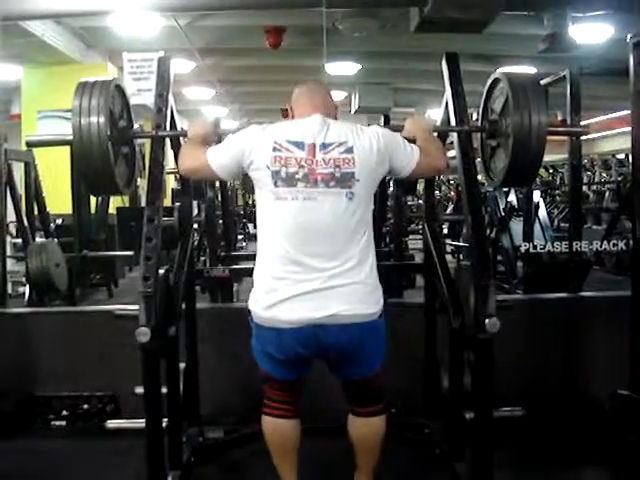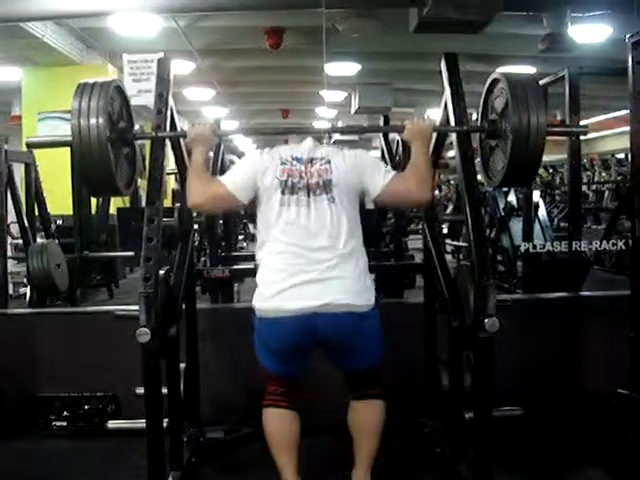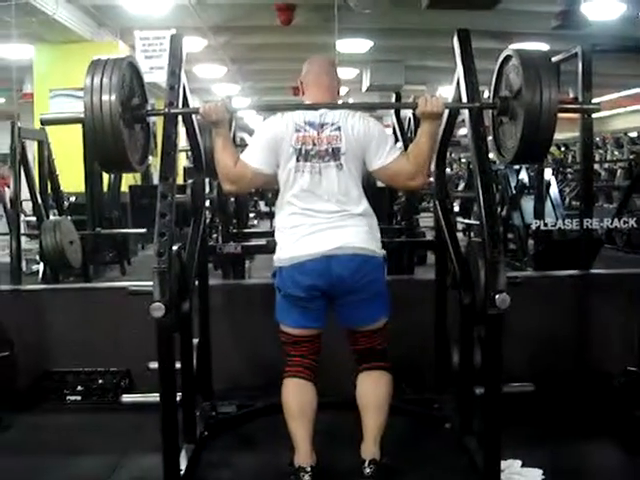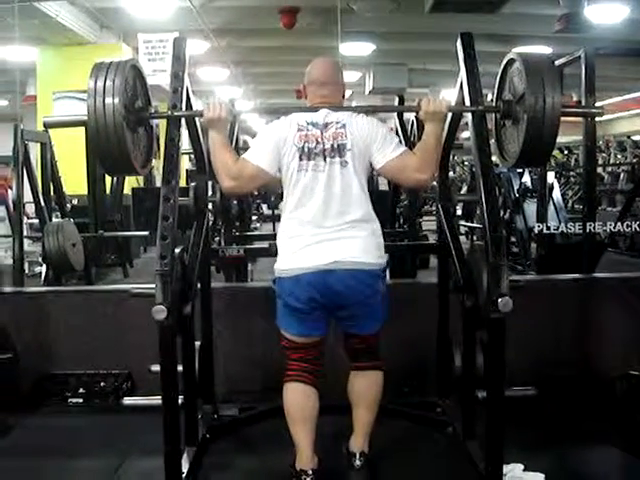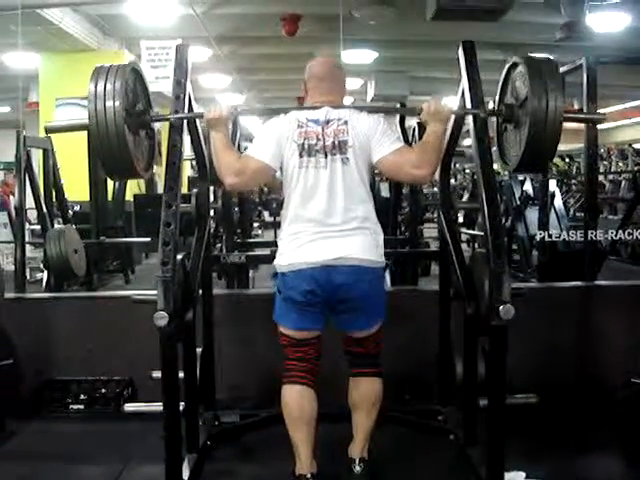
dt=1s
person 1, frame 1
left shoulder: (257, 140)
right shoulder: (372, 140)
left elbow: (189, 165)
right elbow: (436, 163)
left wrist: (197, 135)
right wrist: (422, 131)
left hip: (278, 313)
right hip: (355, 313)
left knee: (279, 399)
right knee: (366, 399)
person 1, frame 2
left shoulder: (262, 161)
right shoulder: (353, 160)
left elbow: (200, 199)
right elbow: (419, 192)
left wrist: (200, 149)
right wrist: (419, 142)
left hip: (278, 309)
right hip: (348, 306)
left knee: (279, 392)
right knee: (366, 387)
person 1, frame 3
left shoulder: (276, 127)
right shoulder: (363, 125)
left elbow: (233, 180)
right elbow: (413, 177)
left wrist: (220, 129)
right wrist: (429, 124)
left hip: (298, 261)
right hip: (358, 256)
left knee: (299, 363)
right knee: (372, 356)
person 1, frame 4
left shoulder: (281, 130)
right shoulder: (367, 128)
left elbow: (232, 180)
right elbow: (420, 174)
left wrist: (217, 130)
right wrist: (434, 124)
left hip: (299, 270)
right hip: (360, 266)
left knee: (301, 366)
right knee: (365, 356)
person 1, frame 5
left shoulder: (281, 127)
right shoulder: (367, 124)
left elbow: (235, 177)
right elbow: (418, 170)
left wrist: (218, 130)
right wrist: (436, 125)
left hip: (299, 266)
right hip: (359, 264)
left knee: (299, 368)
right knee: (365, 362)
